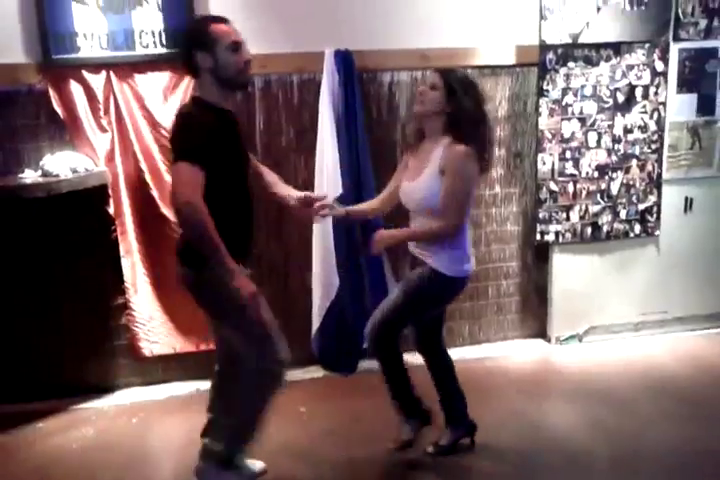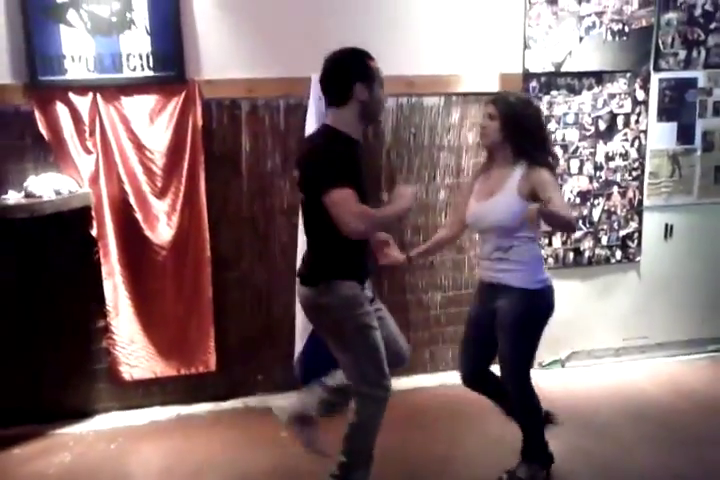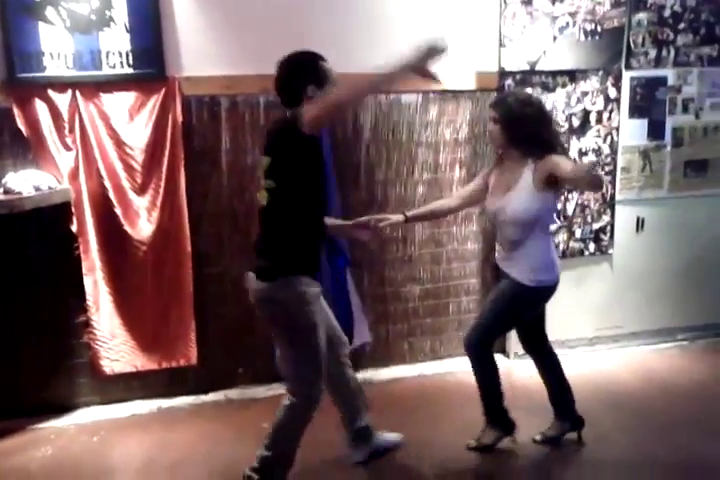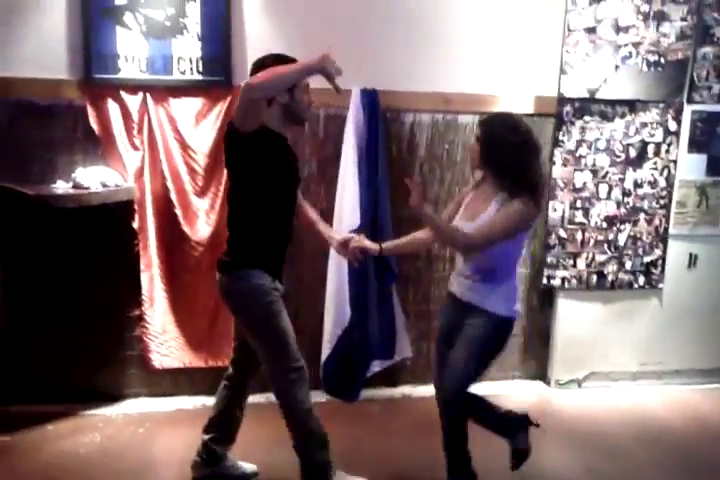
dt=0.7s
person 1, frame 1
left shoulder: (220, 117)
right shoulder: (196, 122)
left elbow: (246, 165)
right elbow: (185, 200)
left wrist: (286, 193)
right wrist: (233, 272)
left hip: (223, 264)
right hip: (216, 269)
left knee: (236, 359)
right knee: (267, 361)
person 1, frame 2
left shoulder: (341, 144)
right shoulder: (326, 150)
right elbow: (353, 222)
left wrist: (374, 237)
right wrist: (401, 204)
left hip: (347, 283)
right hip: (332, 288)
left knee: (393, 351)
right knee: (374, 387)
left ankle: (309, 405)
person 1, frame 3
left shoulder: (290, 144)
right shoulder: (290, 134)
right elbow: (338, 98)
left wrist: (338, 226)
right wrist: (408, 67)
left hip: (293, 278)
right hip: (284, 283)
left knee: (335, 355)
right knee: (307, 385)
left ankle: (363, 439)
person 1, frame 4
left shoulder: (283, 149)
right shoulder: (247, 137)
left elbow: (293, 199)
right elbow: (252, 88)
left wrist: (330, 235)
right wrist: (313, 65)
left hip: (258, 274)
right hip: (247, 275)
left knee: (244, 368)
right knee: (290, 371)
person 2, frame 1
left shoulder: (458, 154)
right shoulder: (414, 153)
left elbow: (452, 224)
right elbow: (383, 203)
left wrist: (398, 235)
right wrist: (343, 210)
left hip: (445, 269)
right hip: (424, 263)
left knee: (378, 333)
right knee: (430, 345)
left ankle: (414, 414)
right ankle: (460, 425)
person 2, frame 2
left shoulder: (533, 175)
right shoulder: (478, 179)
left elbow: (568, 223)
right elbow: (452, 229)
left wrist: (542, 212)
right wrist: (409, 256)
left hip: (525, 293)
right hip: (488, 289)
left knee: (514, 377)
right knee: (473, 372)
right ankle: (534, 416)
person 2, frame 3
left shoulder: (545, 167)
right shoulder: (492, 172)
left elbow: (590, 182)
right elbow: (452, 204)
left wrist: (587, 175)
right wrist: (402, 218)
left hip: (530, 280)
right hip: (511, 274)
left knee: (476, 343)
right knee: (536, 345)
left ankle: (498, 423)
right ankle: (567, 417)
person 2, frame 4
left shoulder: (520, 206)
right shoulder: (472, 193)
left elbow: (469, 245)
right elbow: (431, 235)
left wrist: (424, 211)
right wrist: (379, 248)
left hip: (492, 313)
right hip: (457, 303)
left knee: (453, 392)
right knee: (445, 392)
left ankle: (515, 426)
